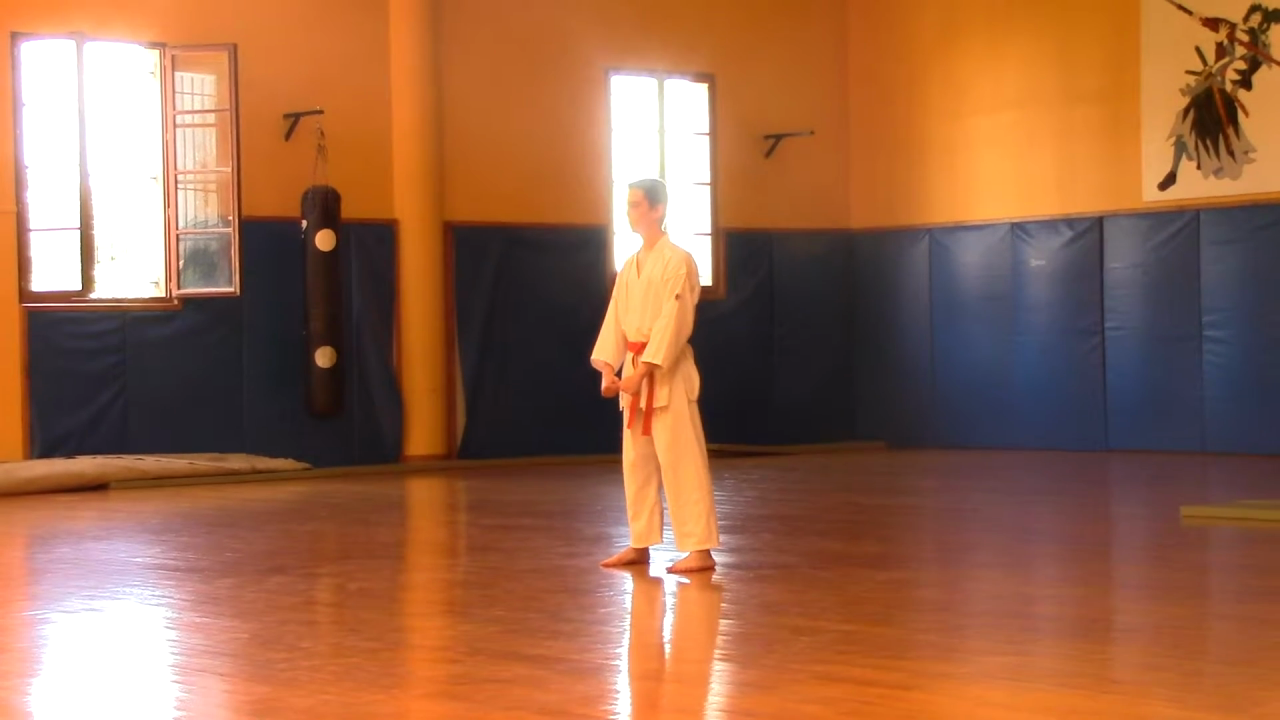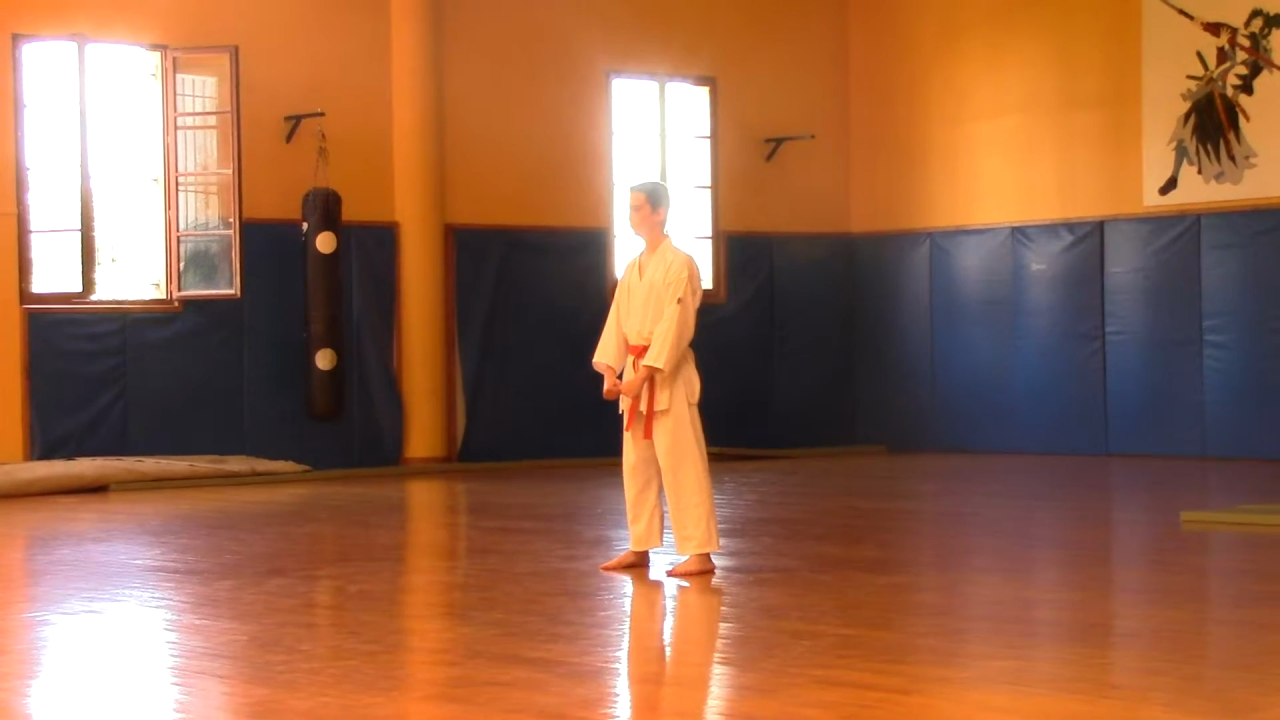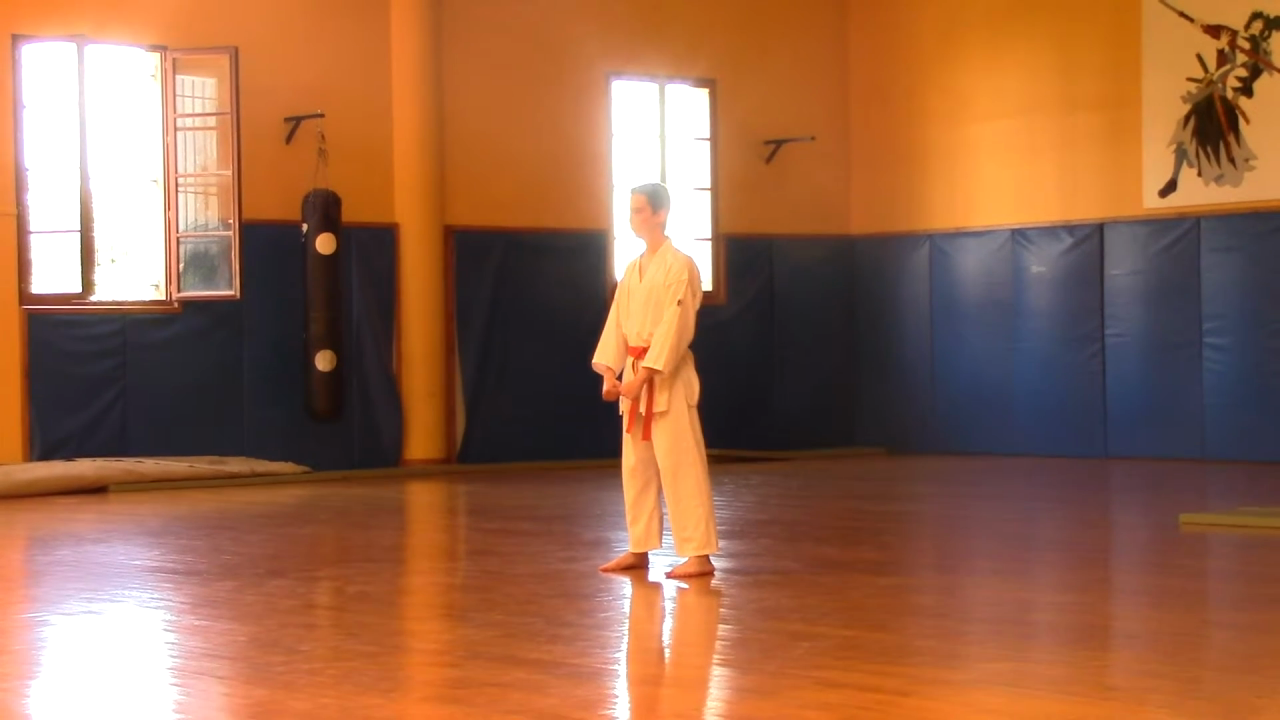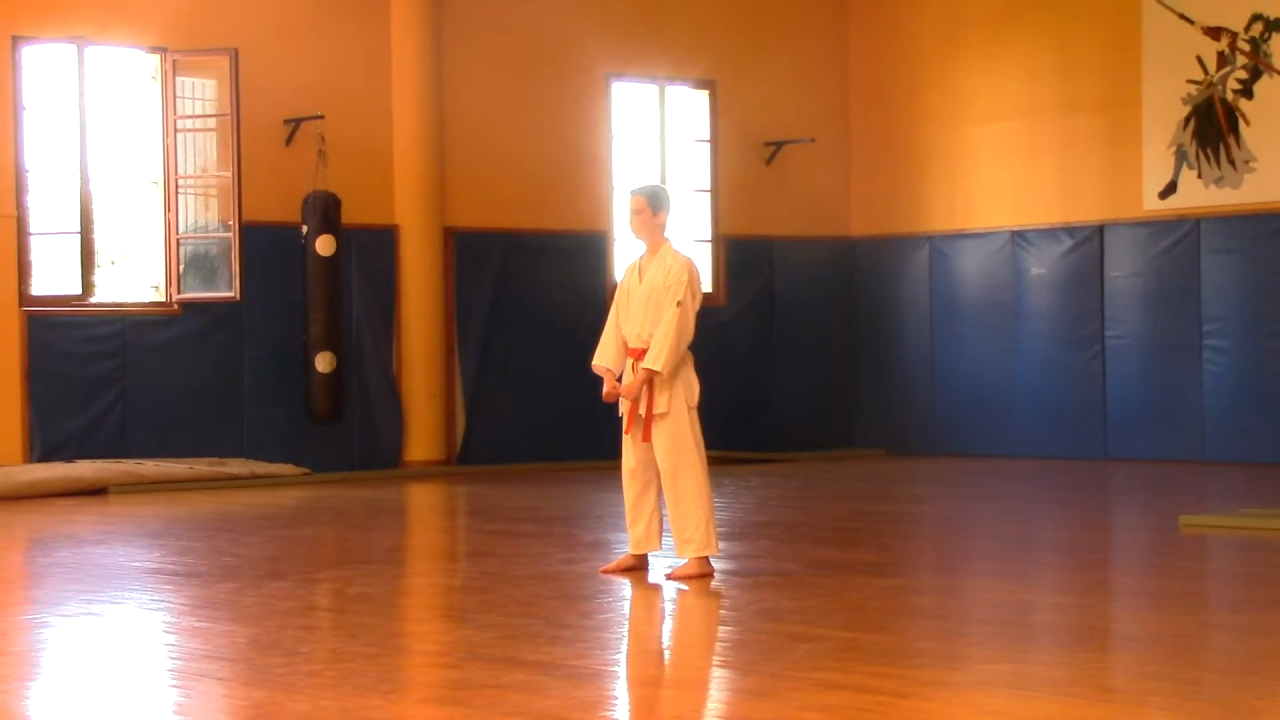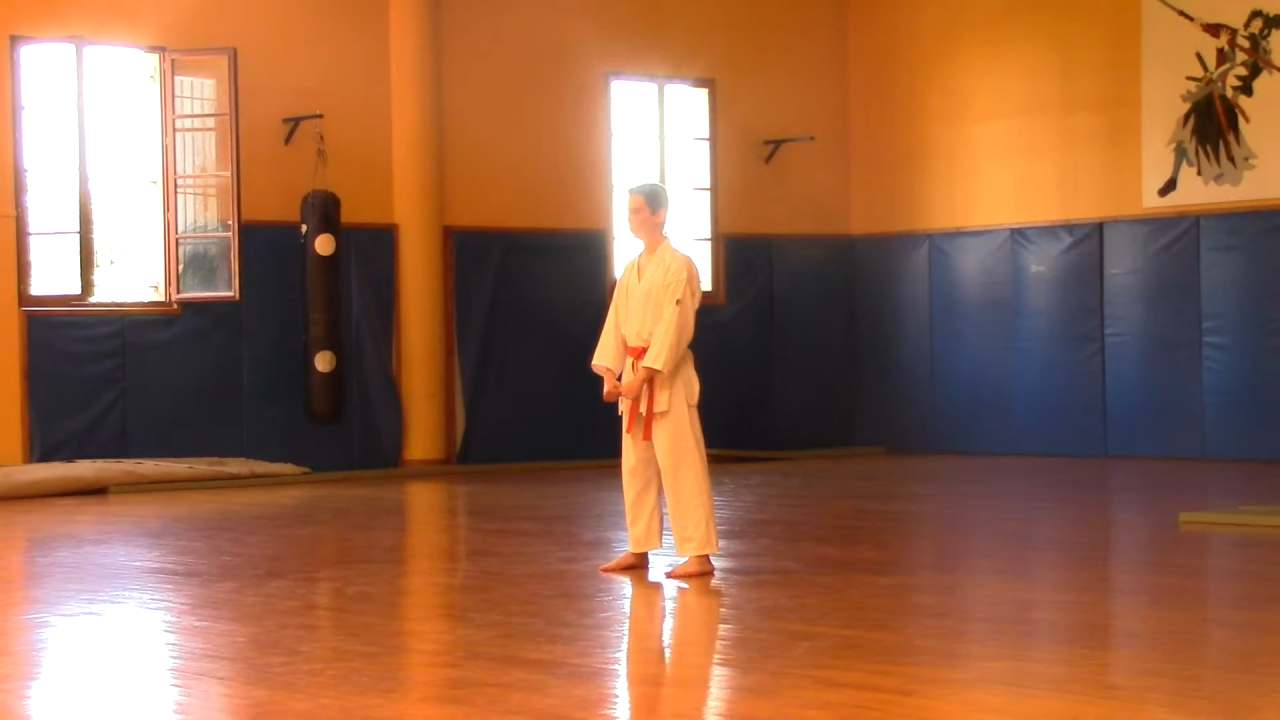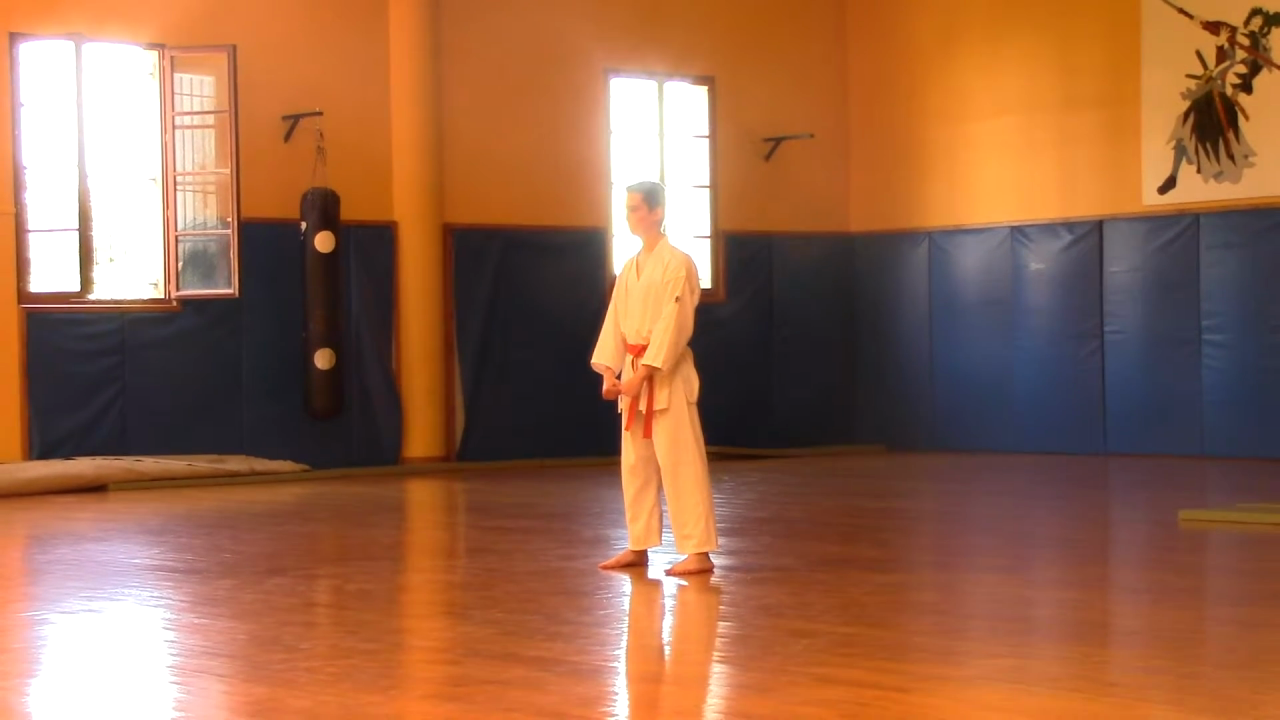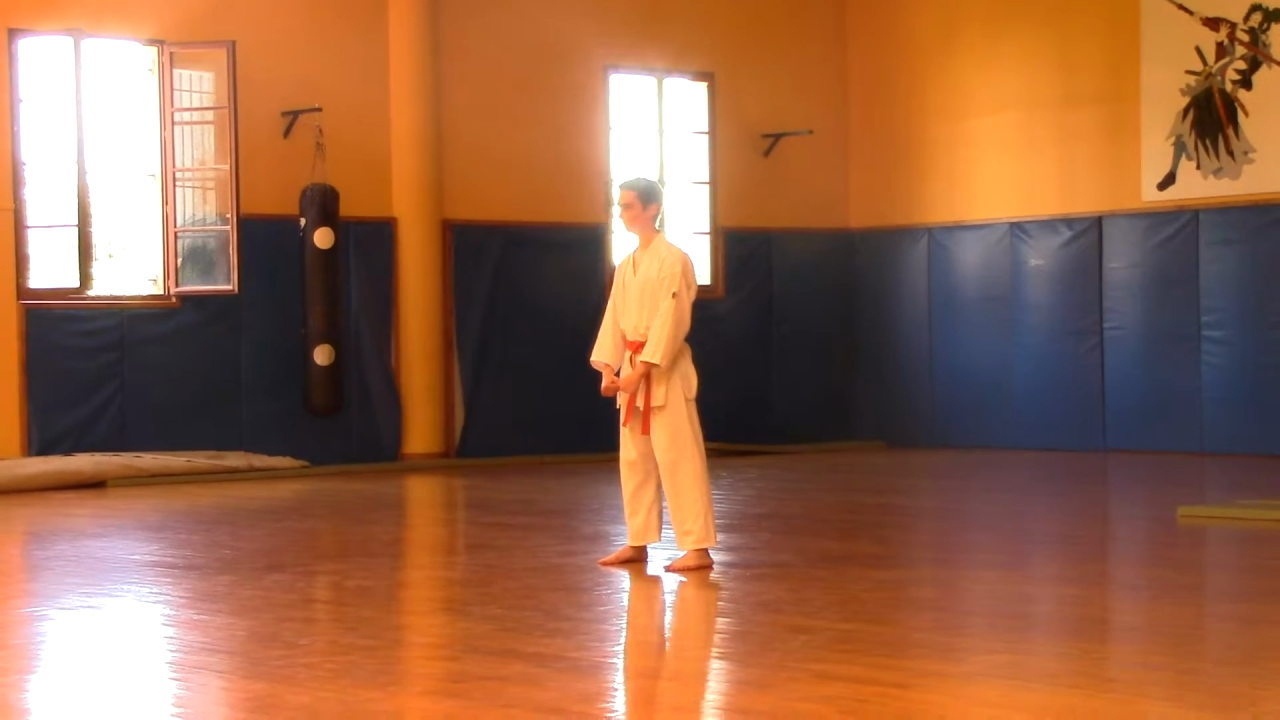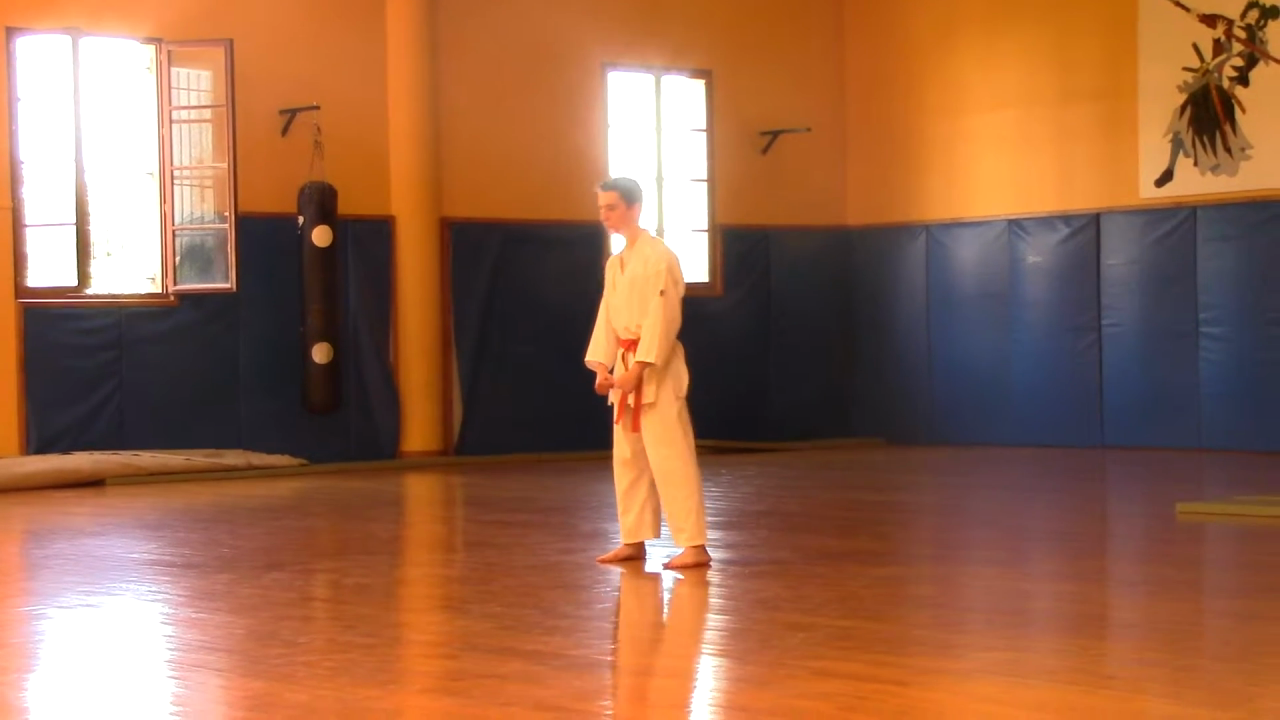
dt=0.2s
person 1, frame 1
left shoulder: (677, 260)
right shoulder: (630, 265)
left elbow: (673, 323)
right elbow: (615, 319)
left wrist: (642, 371)
right wrist: (608, 369)
left hip: (667, 371)
right hip: (634, 370)
left knee: (681, 460)
right knee: (637, 461)
left ankle: (701, 549)
right ankle: (640, 543)
person 1, frame 2
left shoulder: (679, 264)
right shoulder: (632, 268)
left elbow: (675, 327)
right elbow: (617, 322)
left wrist: (644, 374)
right wrist: (610, 371)
left hip: (668, 375)
right hip: (635, 373)
left knee: (681, 464)
right knee: (637, 465)
left ankle: (700, 553)
right ankle: (639, 547)
person 1, frame 3
left shoulder: (680, 266)
right shoulder: (633, 270)
left elbow: (675, 329)
right elbow: (617, 323)
left wrist: (644, 375)
right wrist: (610, 372)
left hip: (667, 377)
right hip: (634, 375)
left knee: (680, 466)
right knee: (636, 466)
left ankle: (699, 555)
right ankle: (639, 548)
person 1, frame 4
left shoulder: (680, 267)
right shoulder: (633, 270)
left elbow: (674, 330)
right elbow: (617, 324)
left wrist: (644, 376)
right wrist: (610, 373)
left hip: (667, 378)
right hip: (634, 376)
left knee: (681, 467)
right knee: (636, 467)
left ankle: (699, 556)
right ankle: (639, 549)
person 1, frame 5
left shoulder: (679, 265)
right shoulder: (631, 269)
left elbow: (674, 328)
right elbow: (616, 323)
left wrist: (644, 375)
right wrist: (610, 372)
left hip: (667, 376)
right hip: (635, 374)
left knee: (681, 466)
right knee: (637, 466)
left ankle: (699, 554)
right ankle: (639, 548)
person 1, frame 6
left shoulder: (677, 263)
right shoulder: (630, 267)
left elbow: (674, 326)
right elbow: (616, 322)
left wrist: (644, 373)
right wrist: (610, 371)
left hip: (667, 375)
right hip: (634, 373)
left knee: (682, 464)
right knee: (636, 464)
left ankle: (698, 552)
right ankle: (638, 546)
person 1, frame 7
left shoulder: (672, 259)
right shoulder: (627, 264)
left elbow: (671, 322)
right elbow: (614, 319)
left wrist: (642, 369)
right wrist: (608, 369)
left hip: (664, 370)
right hip: (633, 369)
left knee: (679, 459)
right knee: (634, 461)
left ankle: (697, 548)
right ankle: (637, 542)
person 1, frame 8
left shoulder: (658, 255)
right shoulder: (615, 262)
left elbow: (663, 318)
right elbow: (608, 318)
left wrist: (638, 368)
right wrist: (602, 367)
left hip: (658, 367)
right hip: (625, 365)
left knee: (671, 457)
right knee: (628, 458)
left ankle: (694, 545)
right ankle: (634, 540)
person 2, frame 1
left shoulder: (1257, 45)
right shoulder: (1230, 29)
left hip: (1227, 88)
right hip: (1211, 83)
right knee: (1188, 121)
right ankle: (1174, 172)
person 2, frame 2
left shoulder: (1258, 50)
right shoulder: (1231, 34)
left hip: (1227, 94)
right hip: (1212, 88)
right knee: (1190, 126)
right ankle: (1174, 176)
person 2, frame 3
left shoulder: (1259, 51)
right shoulder: (1231, 37)
left hip: (1228, 96)
right hip: (1212, 90)
right knee: (1189, 128)
right ankle: (1174, 179)
person 2, frame 4
left shoulder: (1259, 53)
right shoulder: (1231, 38)
left hip: (1228, 98)
right hip: (1212, 92)
right knee: (1189, 131)
right ankle: (1174, 181)
person 2, frame 5
left shoulder: (1259, 50)
right shoulder: (1231, 35)
left hip: (1228, 96)
right hip: (1211, 90)
right knee: (1189, 128)
right ankle: (1173, 178)
person 2, frame 6
left shoulder: (1259, 48)
right shoulder: (1231, 33)
left hip: (1227, 95)
right hip: (1211, 89)
right knee: (1188, 126)
right ankle: (1173, 175)
person 2, frame 7
left shoulder: (1258, 43)
right shoulder: (1231, 29)
left hip: (1226, 91)
right hip: (1210, 85)
right knee: (1188, 122)
right ankle: (1173, 172)
person 2, frame 8
left shoulder: (1256, 40)
right shoulder: (1228, 25)
left hip: (1223, 88)
right hip: (1207, 82)
right knee: (1184, 120)
right ankle: (1170, 169)
